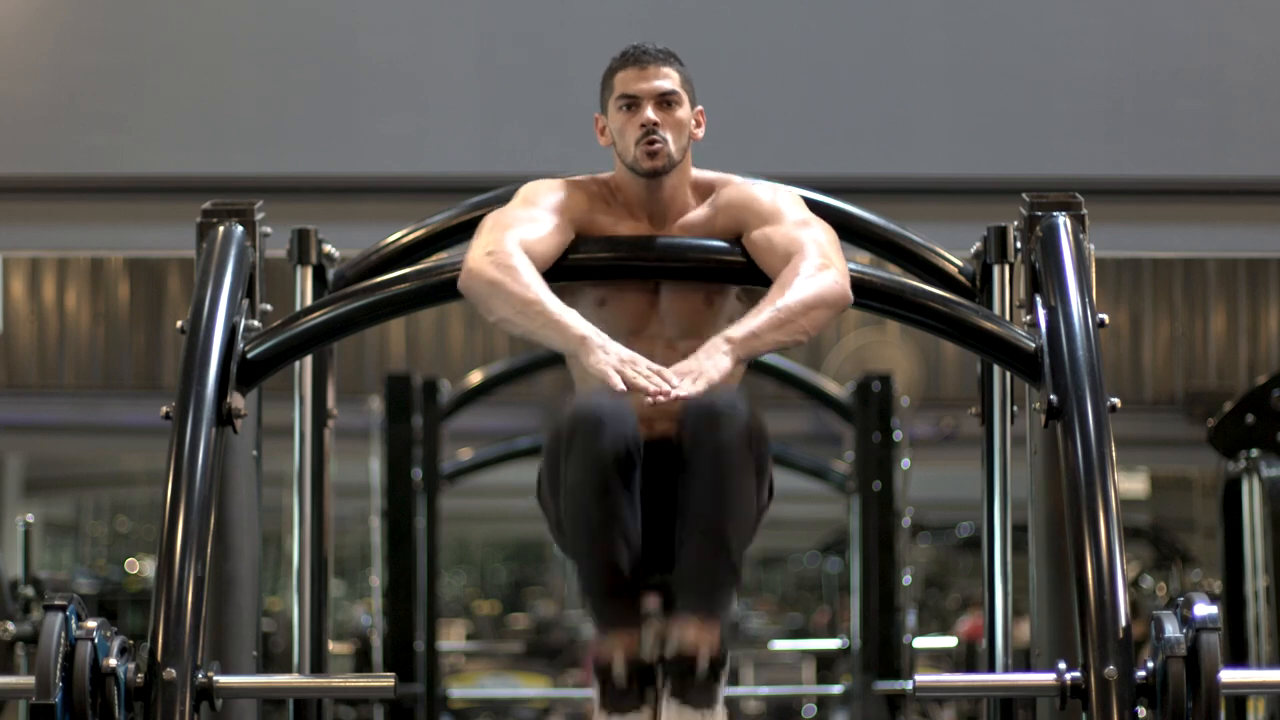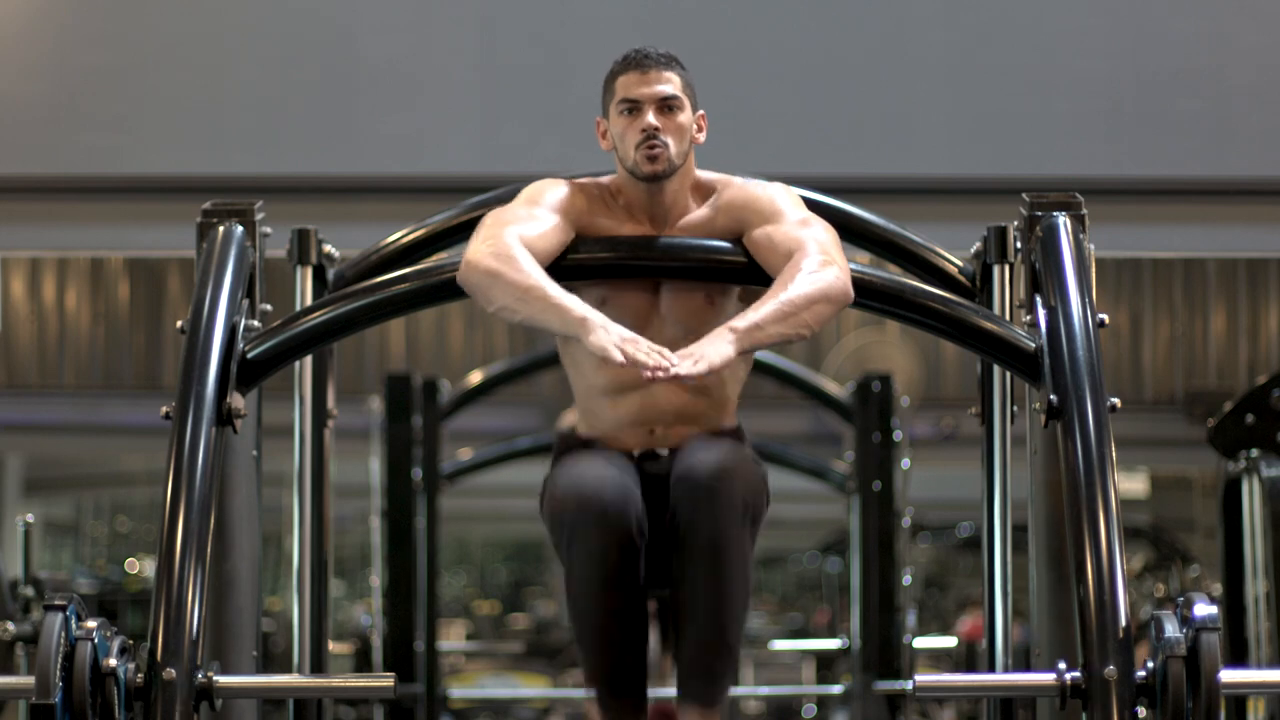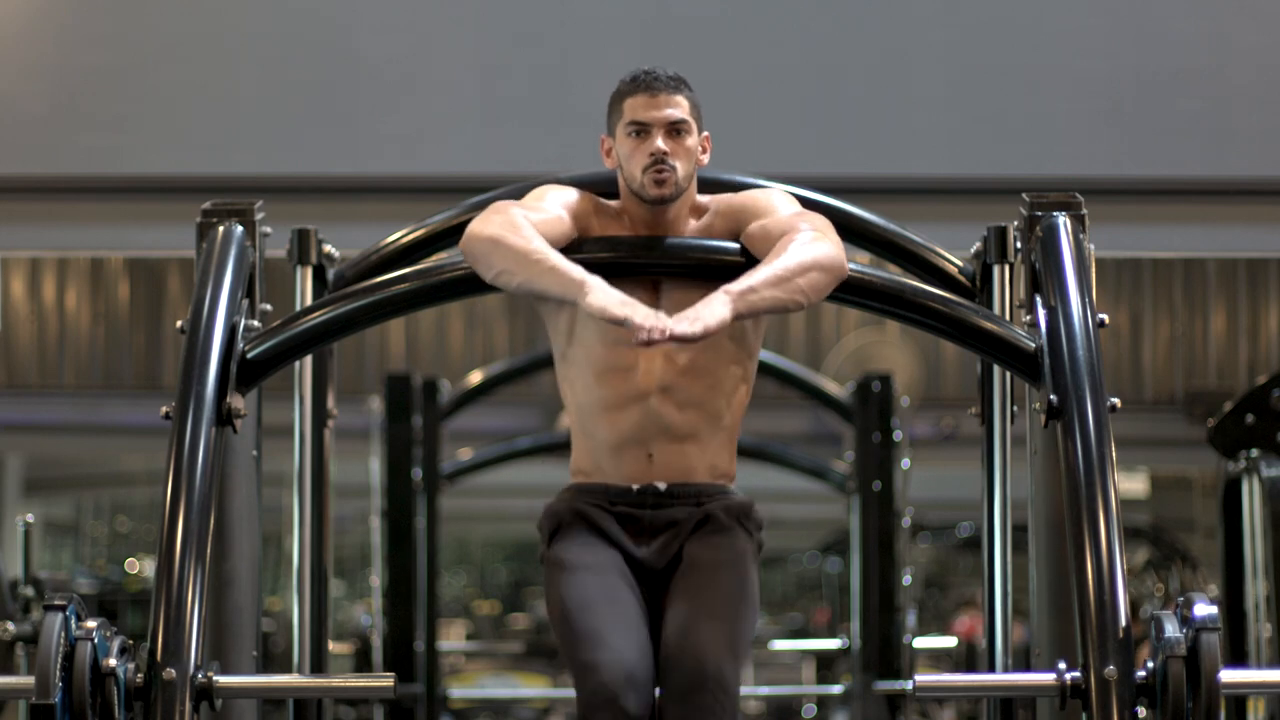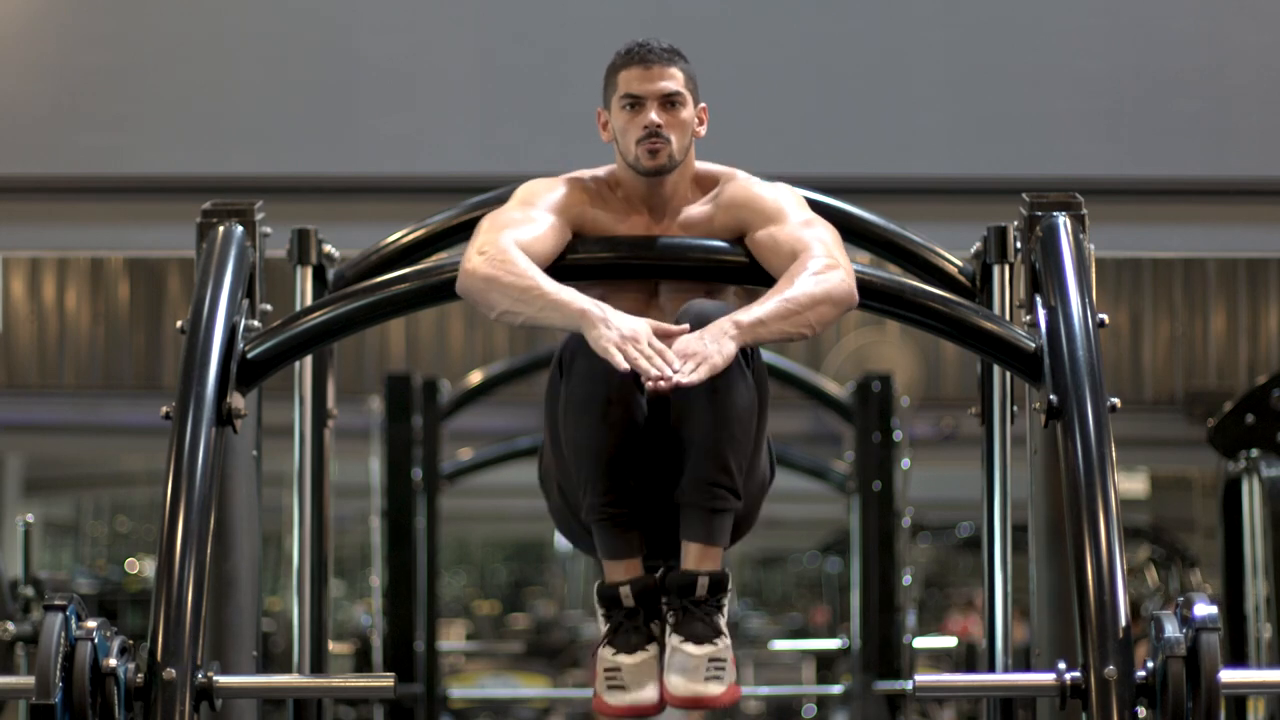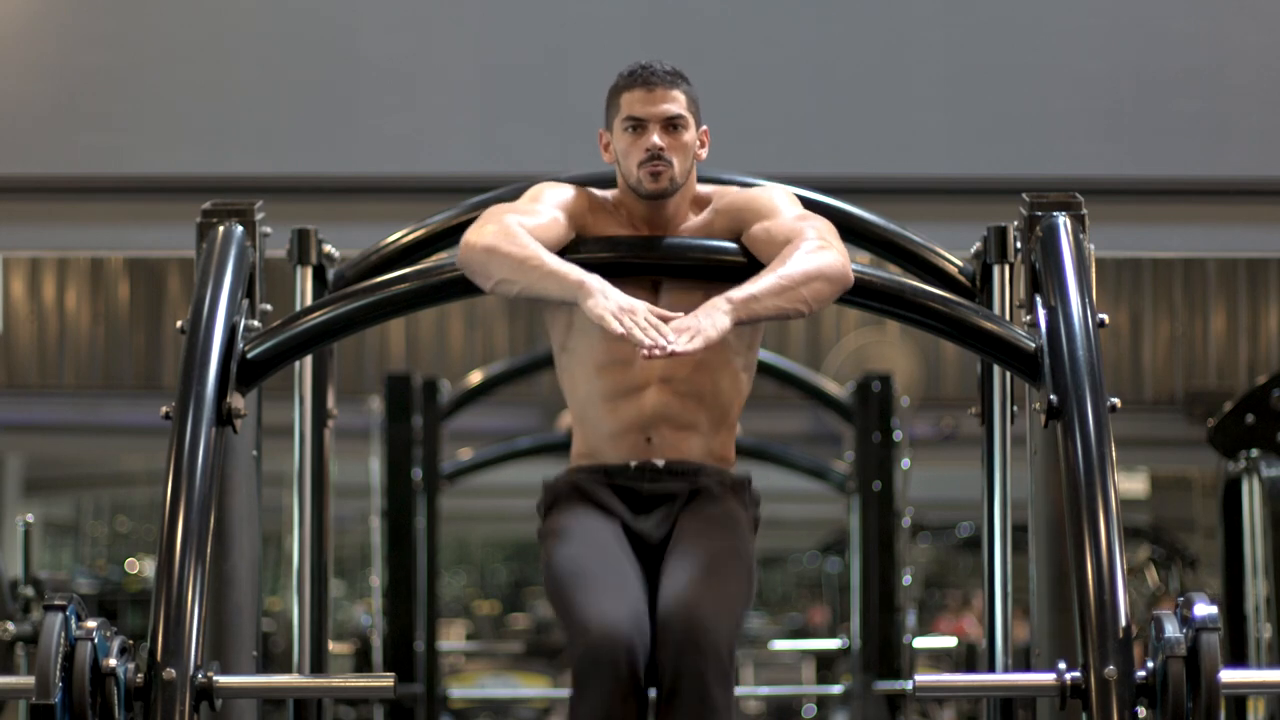
dt=0.4s
person 1, frame 1
left shoulder: (745, 205)
right shoulder: (566, 204)
left elbow: (827, 281)
right elbow: (482, 270)
left wrist: (725, 348)
right wrist: (589, 341)
left hip: (711, 474)
right hip: (598, 483)
left knee: (723, 415)
right knee: (595, 418)
left ankle: (696, 655)
right ankle: (621, 656)
person 1, frame 2
left shoulder: (746, 204)
right shoulder: (567, 203)
left elbow: (829, 277)
right elbow: (482, 265)
left wrist: (728, 339)
right wrist: (591, 325)
left hip: (707, 496)
right hip: (603, 500)
left knee: (713, 476)
right knee: (594, 499)
person 1, frame 3
left shoulder: (746, 216)
right shoulder: (571, 217)
left elbow: (825, 254)
right elbow: (484, 237)
left wrist: (724, 303)
right wrist: (593, 291)
left hip: (709, 521)
right hip: (593, 521)
person 1, frame 4
left shoulder: (746, 200)
right shoulder: (564, 200)
left elbow: (834, 281)
right elbow: (480, 270)
left wrist: (729, 331)
right wrist: (595, 316)
left hip: (712, 480)
right hip: (598, 487)
left knee: (712, 323)
right knee: (587, 356)
left ankle: (699, 589)
right ankle: (625, 594)
person 1, frame 5
left shoulder: (743, 210)
right shoulder: (569, 209)
left elbow: (830, 263)
right elbow: (480, 247)
left wrist: (725, 309)
right wrist: (590, 289)
left hip: (706, 500)
right hip: (593, 500)
left knee: (691, 637)
right knee: (607, 643)
